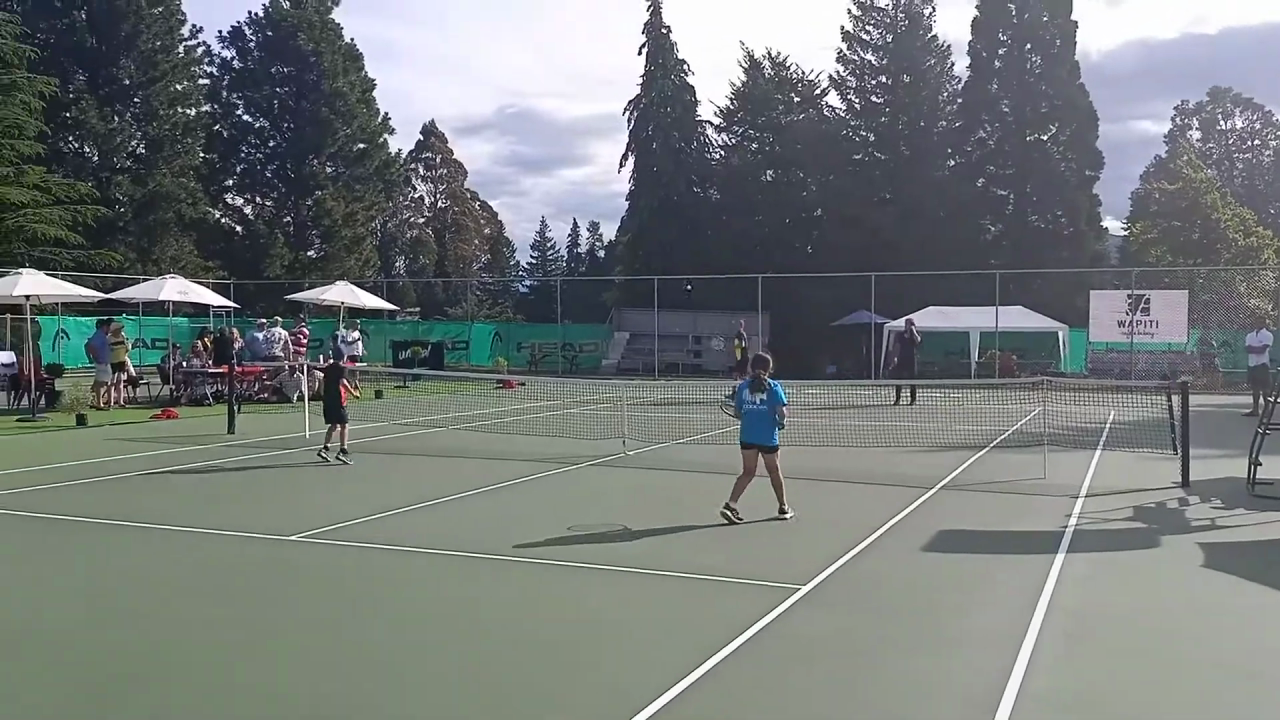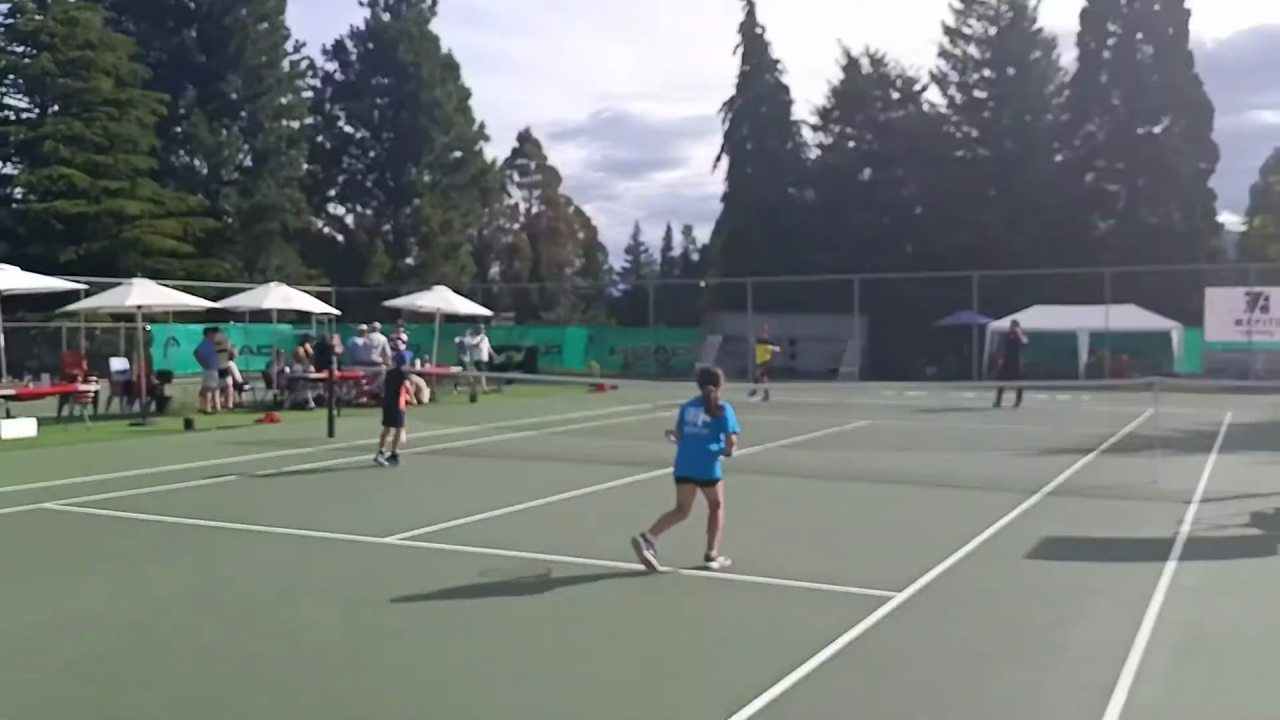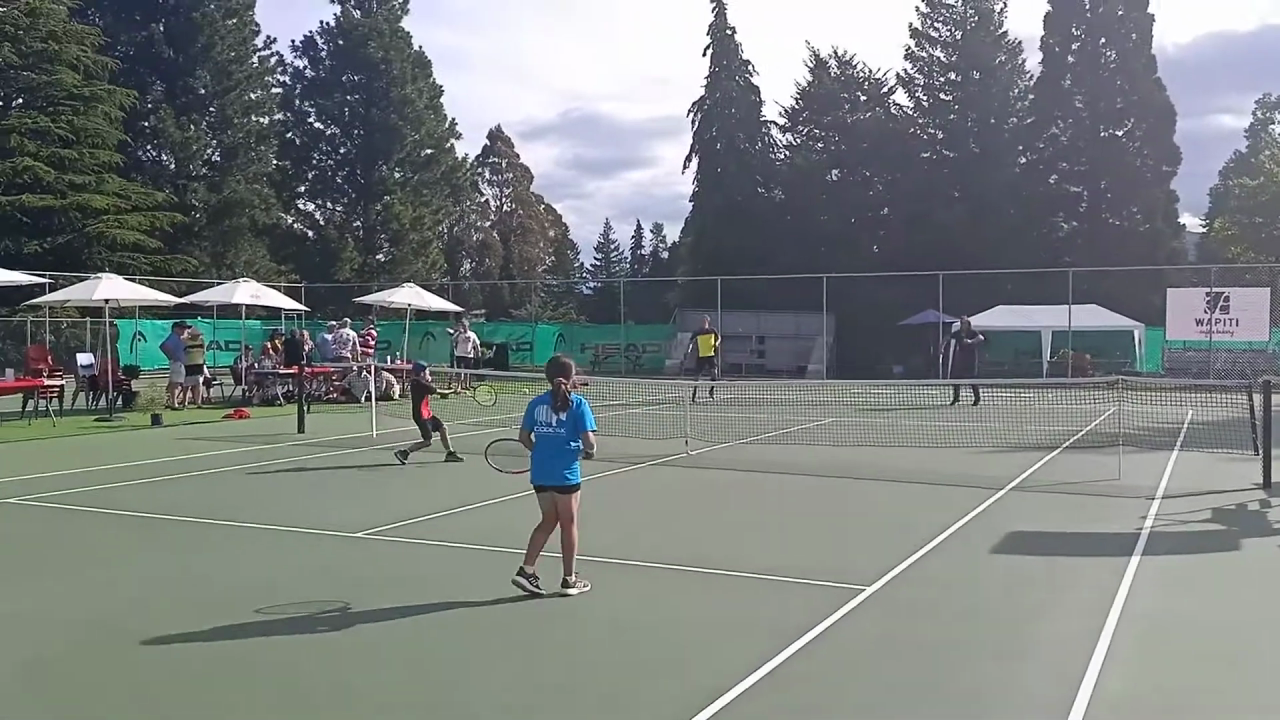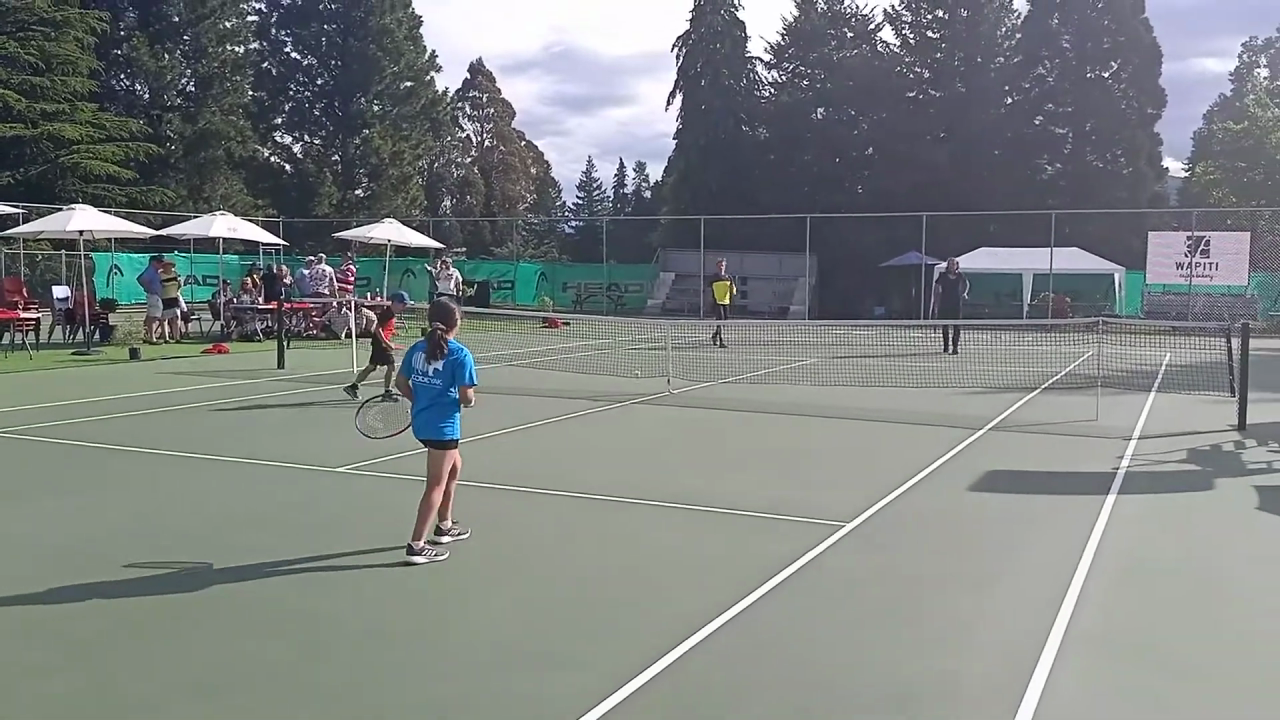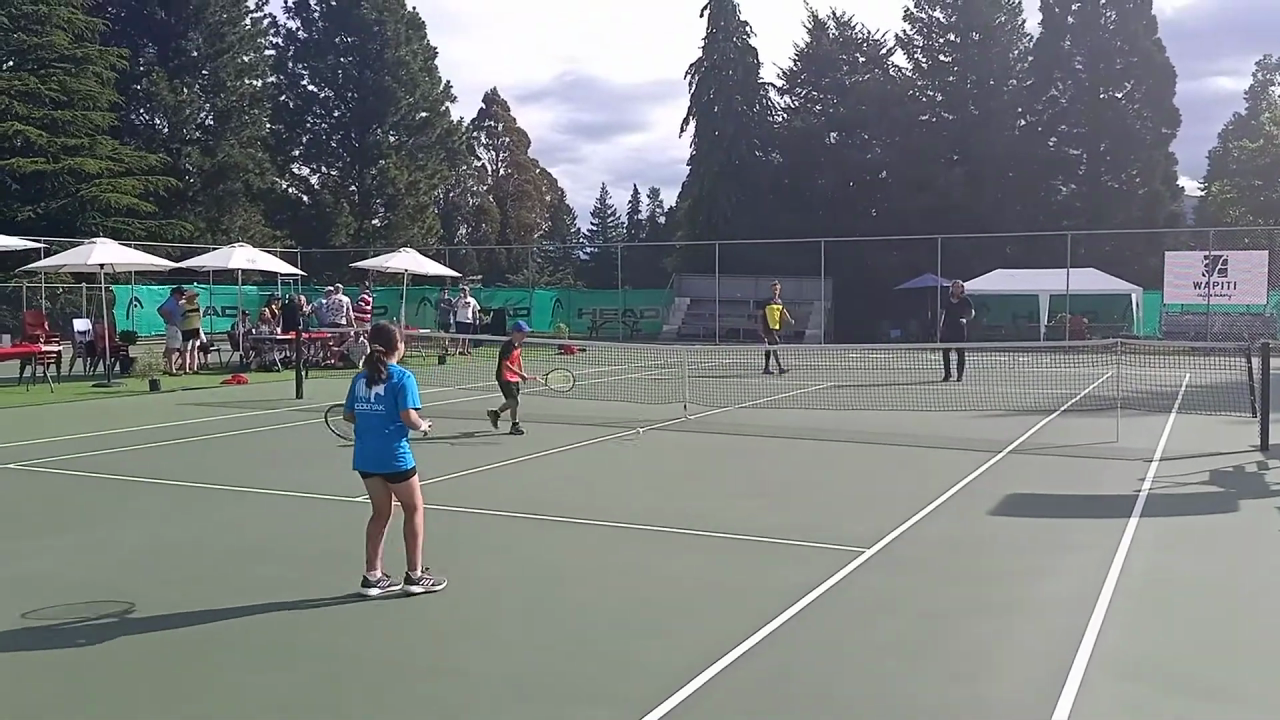
dt=1s
person 1, frame 1
left shoulder: (743, 386)
right shoulder: (774, 387)
left elbow: (738, 413)
right elbow: (781, 412)
right wrist: (780, 422)
left hip: (747, 435)
right hip: (767, 436)
left knee: (748, 472)
right knee: (774, 470)
left ankle: (731, 505)
right ankle: (783, 508)
person 1, frame 2
left shoulder: (688, 407)
right shoulder: (723, 409)
left elbow: (678, 435)
right elbow: (731, 441)
right wrist: (728, 450)
left hip: (683, 465)
right hip: (707, 465)
left knee: (681, 510)
right knee: (716, 506)
left ankle: (647, 538)
right ankle: (712, 554)
person 1, frame 3
left shoulder: (536, 403)
right shoulder: (578, 404)
left elbow: (524, 437)
right elbow: (588, 440)
right wrist: (589, 451)
left hip: (540, 472)
right hip: (565, 472)
left knee: (548, 521)
right knee: (568, 524)
left ankle: (527, 570)
right ankle: (569, 580)
person 1, frame 4
left shoulder: (417, 348)
right shoulder: (461, 354)
left elbow: (401, 381)
right elbow: (466, 398)
right wrist: (470, 401)
left hip: (422, 422)
right hip: (443, 425)
left knee: (453, 467)
right knee: (436, 484)
left ankle: (444, 526)
right ankle: (416, 546)
person 1, frame 5
left shoulder: (360, 377)
right shoulder: (402, 377)
left elbow: (348, 415)
right elbow: (409, 419)
right wrist: (423, 425)
left hip: (365, 457)
right hip: (395, 455)
left knee: (381, 512)
right knee: (414, 510)
left ankle: (372, 576)
right ankle: (415, 575)
